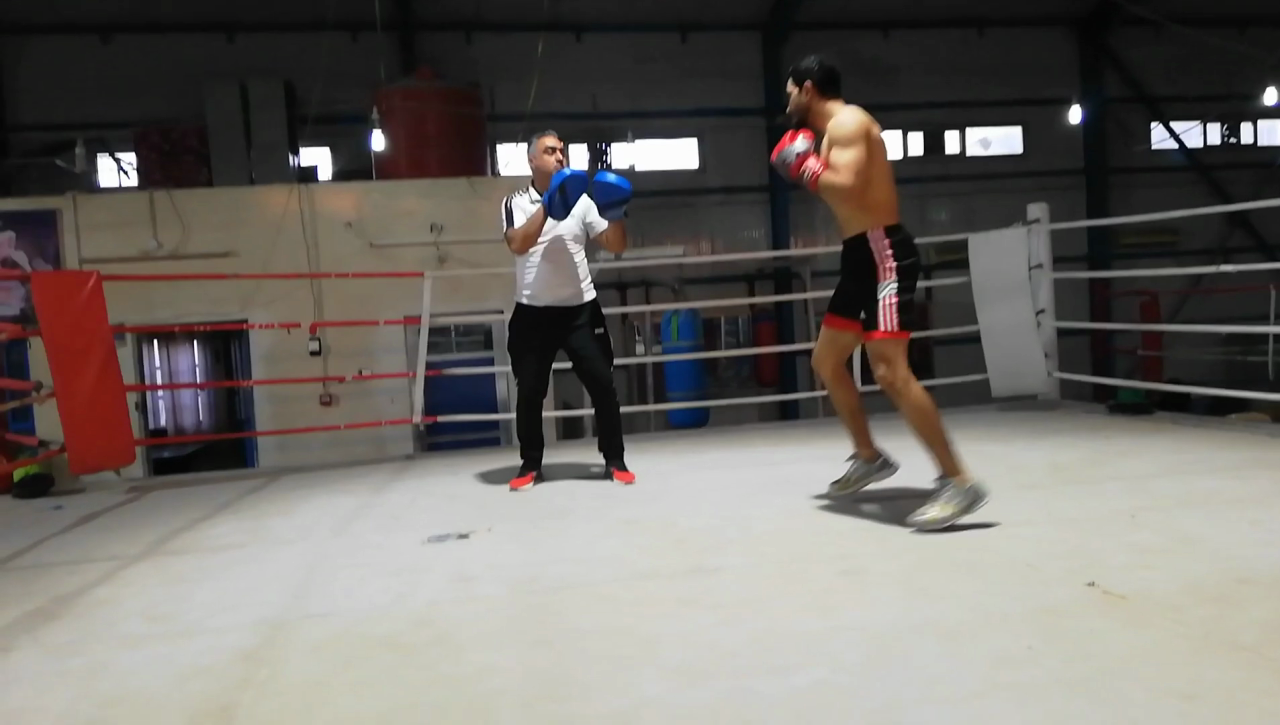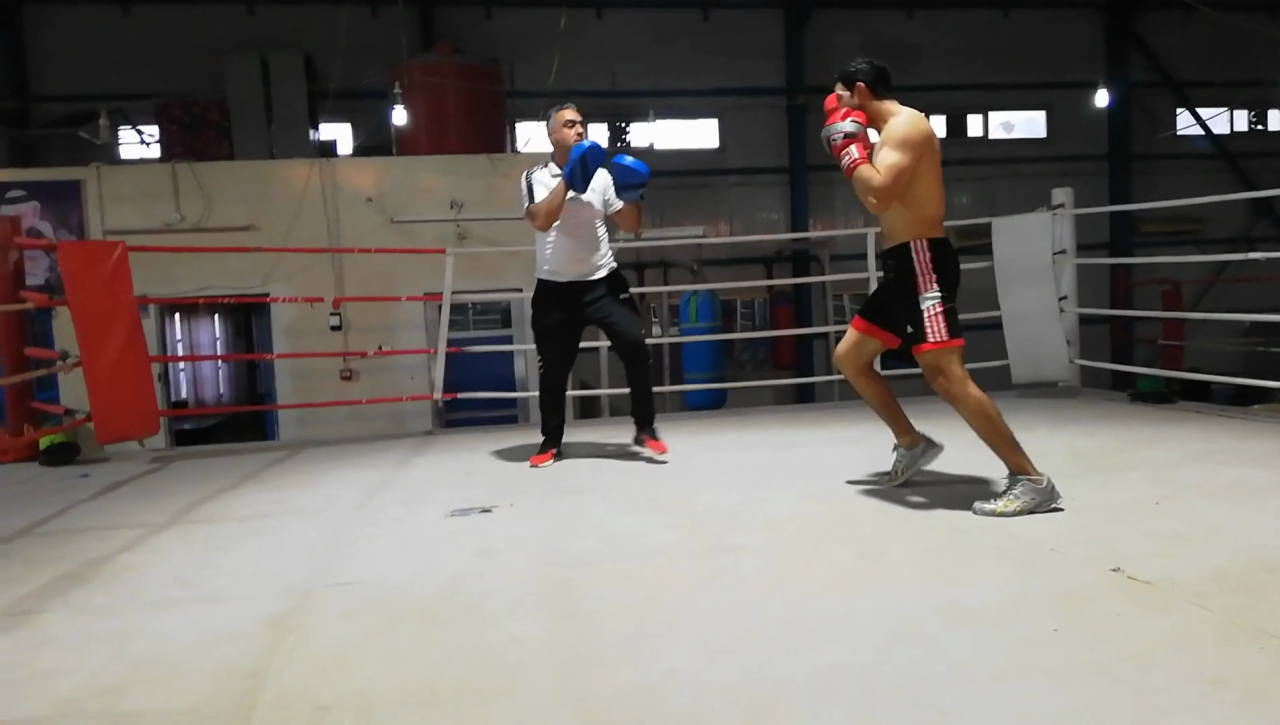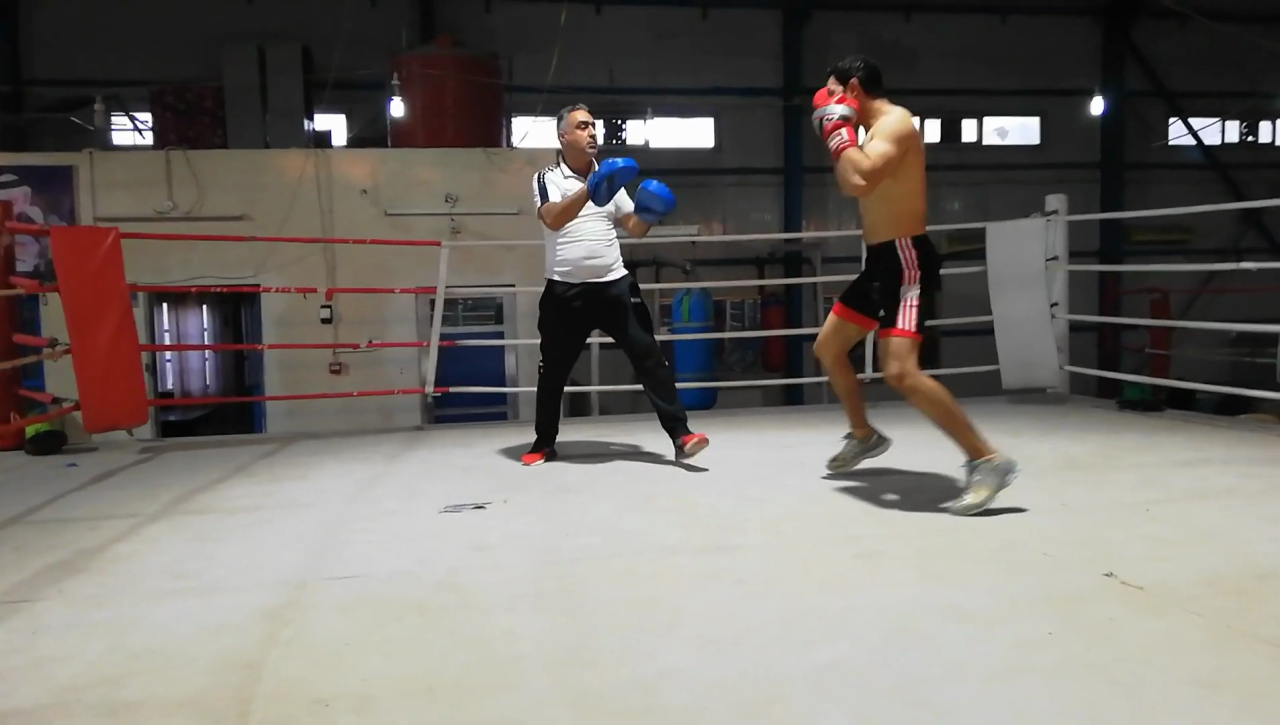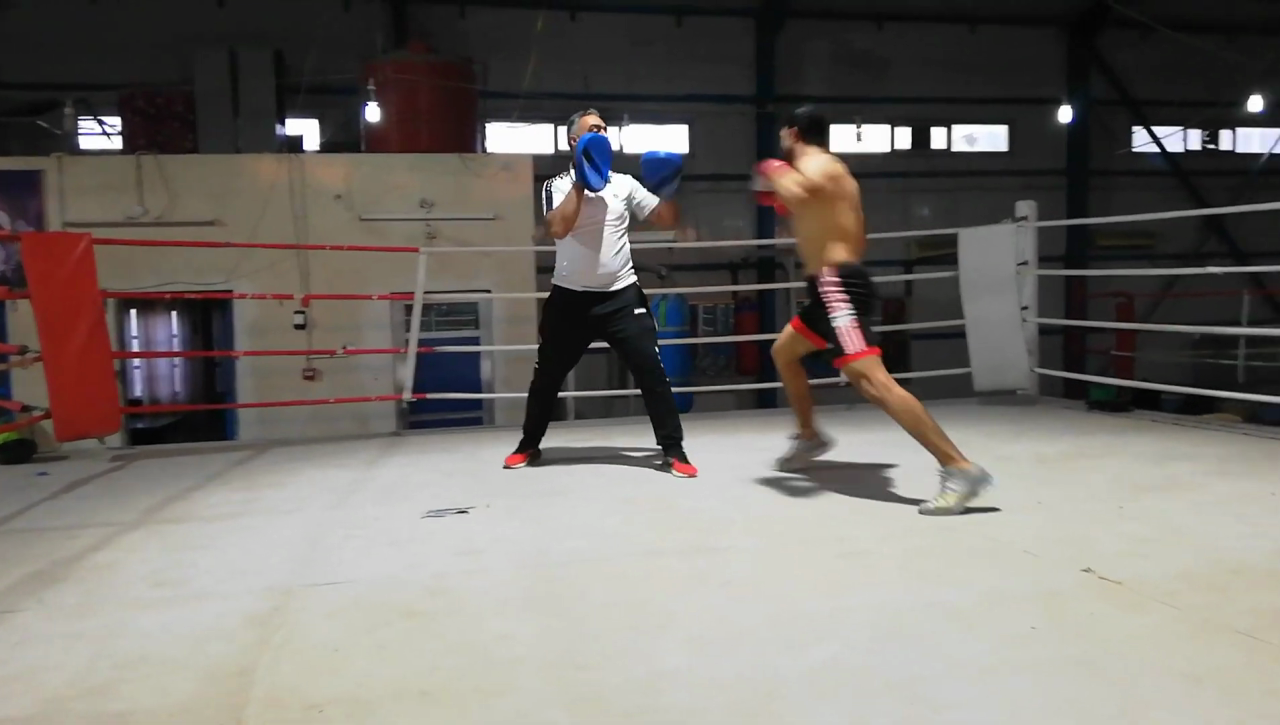
dt=0.2s
person 1, frame 1
left shoulder: (848, 121)
right shoulder: (837, 129)
left elbow: (846, 189)
left wrist: (804, 162)
right wrist: (806, 163)
left hip: (881, 252)
right hip: (863, 255)
left knee: (891, 371)
right knee: (825, 360)
left ankle: (959, 483)
right ankle: (869, 456)
person 1, frame 2
left shoulder: (906, 124)
right shoulder: (891, 131)
left elbow: (879, 196)
right elbow: (878, 203)
left wrist: (847, 146)
right wrist: (853, 149)
left hip: (922, 263)
right hip: (901, 268)
left knee: (946, 378)
right knee: (848, 358)
left ankle: (1031, 479)
right ankle: (913, 442)
person 1, frame 3
left shoulder: (895, 122)
right shoulder: (876, 129)
left elbow: (860, 180)
right elbow: (856, 189)
left wrist: (837, 129)
right wrist: (838, 134)
left hip: (904, 260)
right hip: (880, 261)
left knee: (899, 371)
right knee: (827, 347)
left ankle: (987, 461)
right ankle: (864, 436)
person 1, frame 4
left shoulder: (814, 164)
right shoulder: (833, 172)
left elbow: (795, 194)
left wrist: (777, 172)
right wrist: (783, 203)
left hip: (838, 286)
right hip: (833, 287)
left knee: (873, 383)
right knee: (783, 353)
left ankle: (961, 470)
right ankle: (808, 437)
person 2, frame 1
left shoulder: (582, 200)
right shoulder: (516, 203)
left elbow: (616, 246)
right elbow: (518, 246)
left wrist: (615, 214)
right wrist: (547, 207)
left hip: (580, 310)
right hip: (532, 314)
left knee: (602, 385)
right knee: (529, 392)
left ankle: (614, 460)
right ankle: (530, 466)
person 2, frame 2
left shoulder: (601, 174)
right shoulder: (535, 178)
left elbow: (630, 226)
right elbow: (542, 221)
left wrist: (632, 196)
right wrist: (568, 180)
left hip: (602, 283)
right hip: (555, 289)
left knee: (635, 346)
right knee: (553, 370)
left ankle: (645, 429)
right ankle: (551, 443)
person 2, frame 3
left shoulder: (610, 177)
right shoulder: (547, 178)
left elbow: (633, 230)
right elbow: (553, 220)
left wrist: (648, 215)
right wrist: (590, 188)
left hip: (615, 286)
right hip: (566, 291)
left knee: (648, 355)
right knee: (553, 371)
left ankle: (680, 433)
right ankle: (544, 443)
person 2, frame 4
left shoulder: (623, 183)
right shoulder: (556, 186)
left elbow: (668, 221)
right elbow: (558, 228)
right wrist: (581, 183)
left hip: (619, 296)
right hip: (570, 298)
left knee: (650, 369)
right knee: (548, 375)
left ankle: (673, 451)
right ankle: (528, 445)
